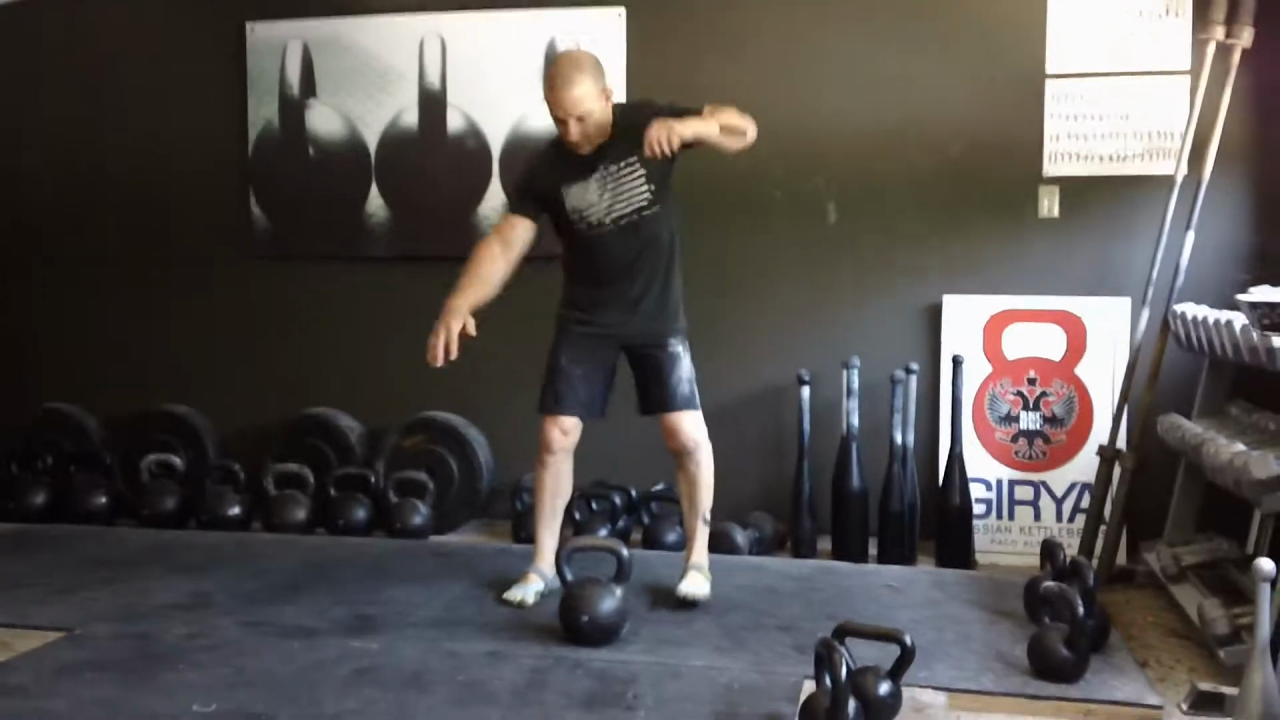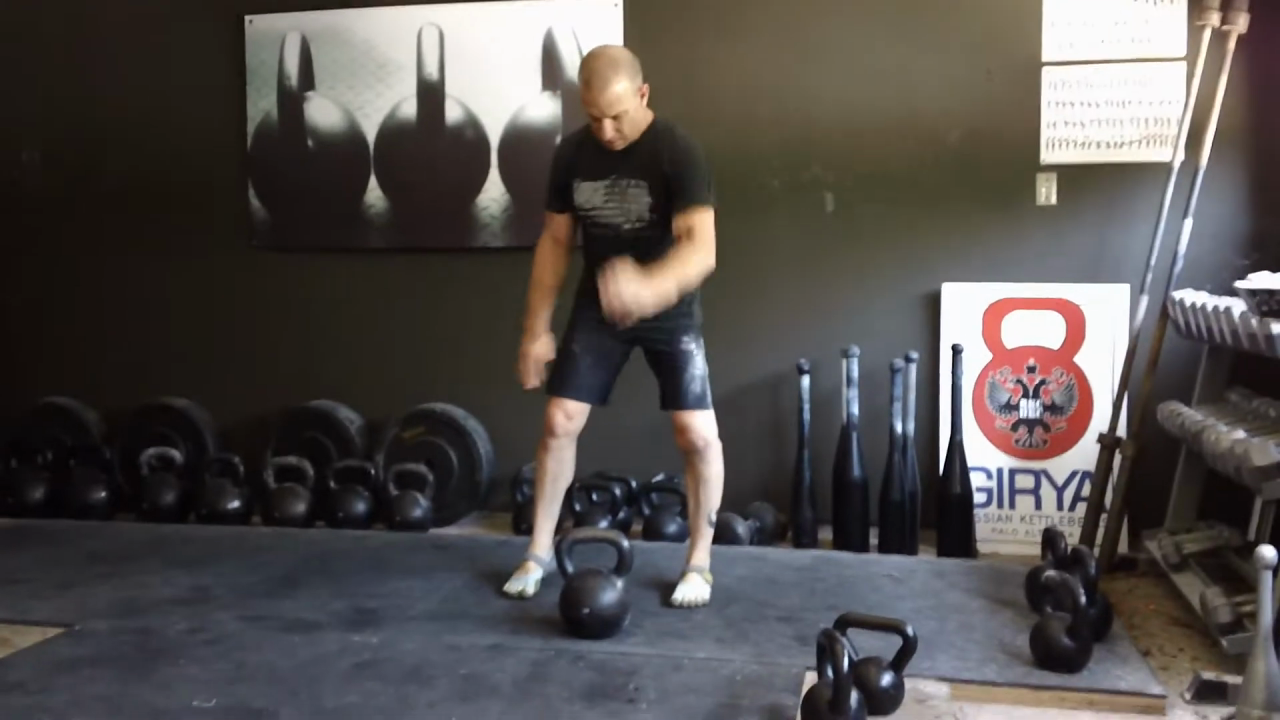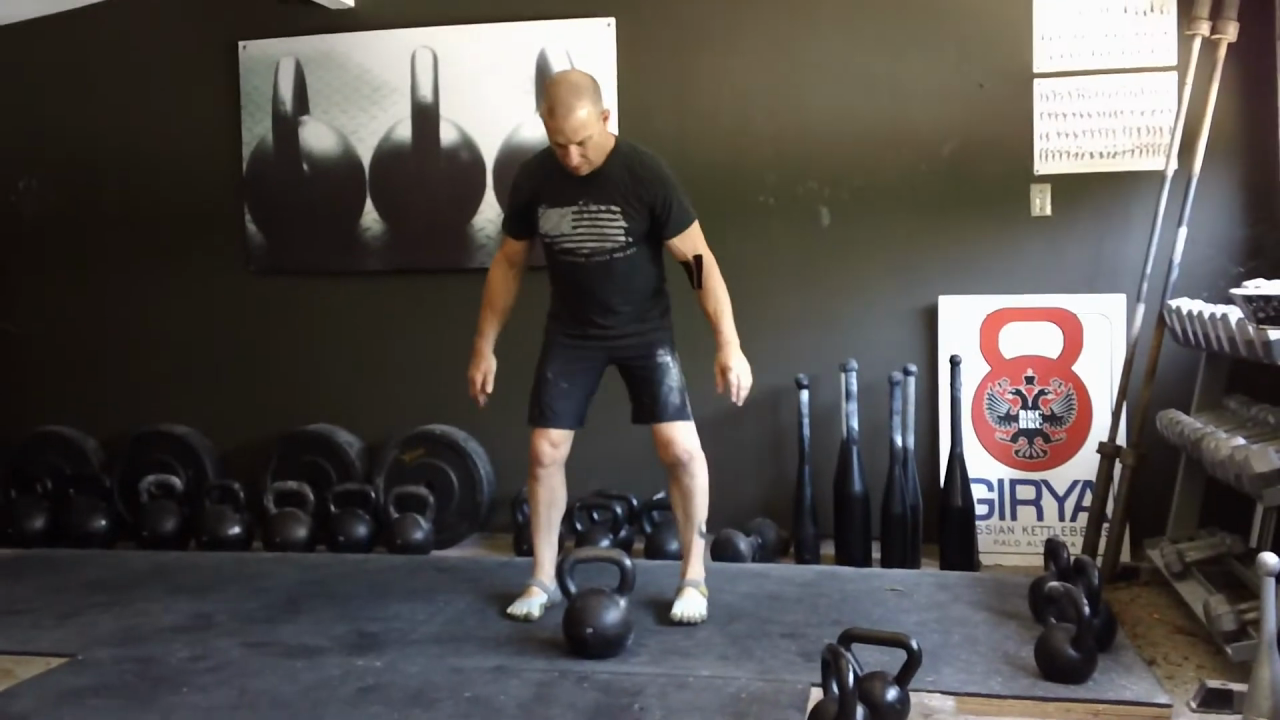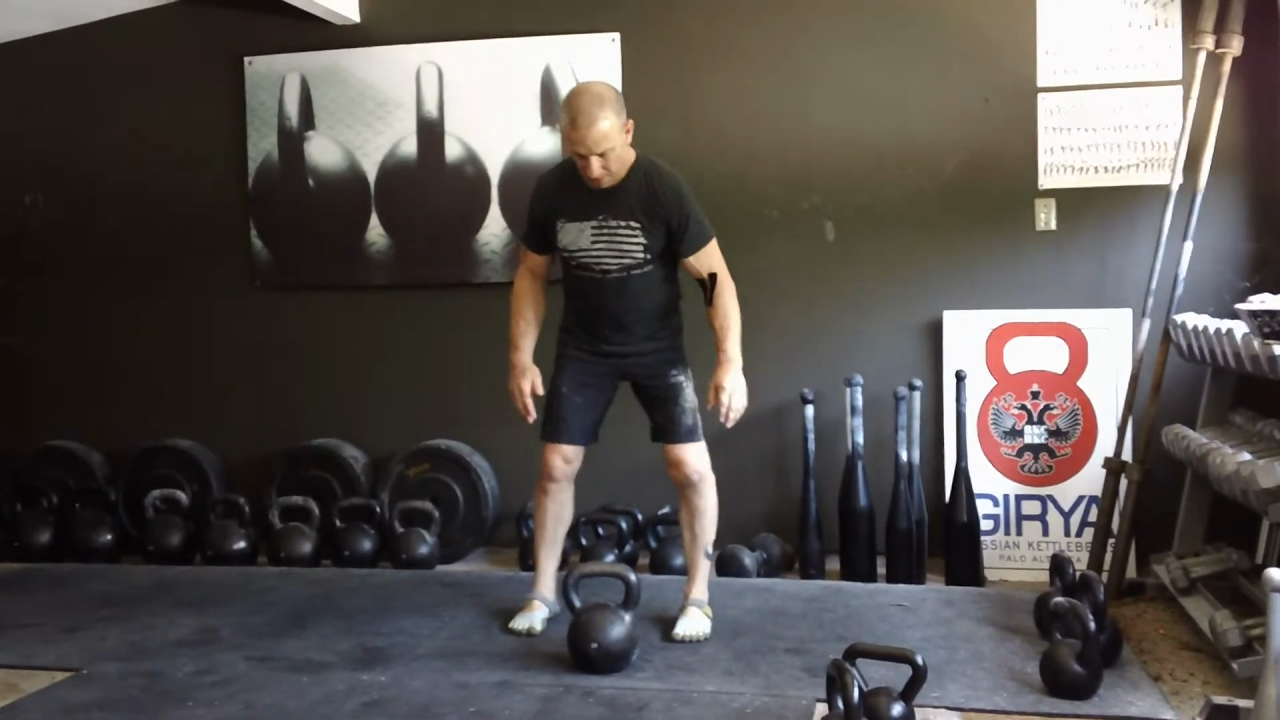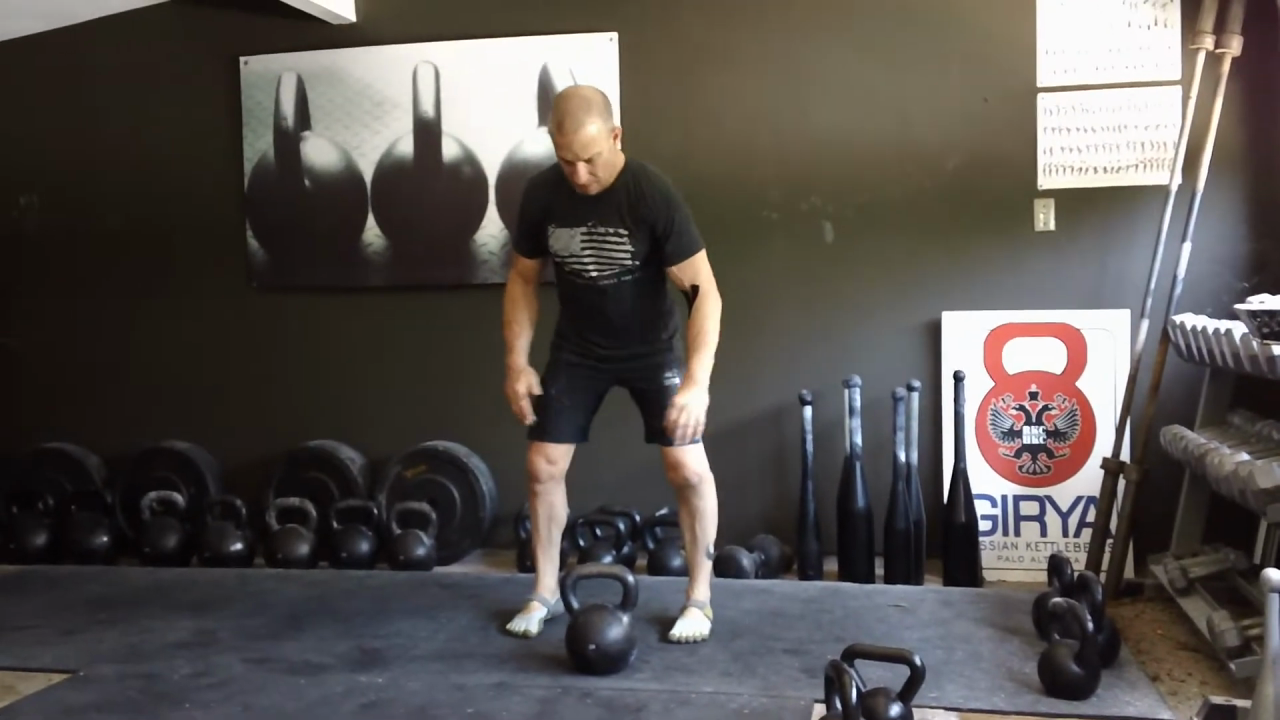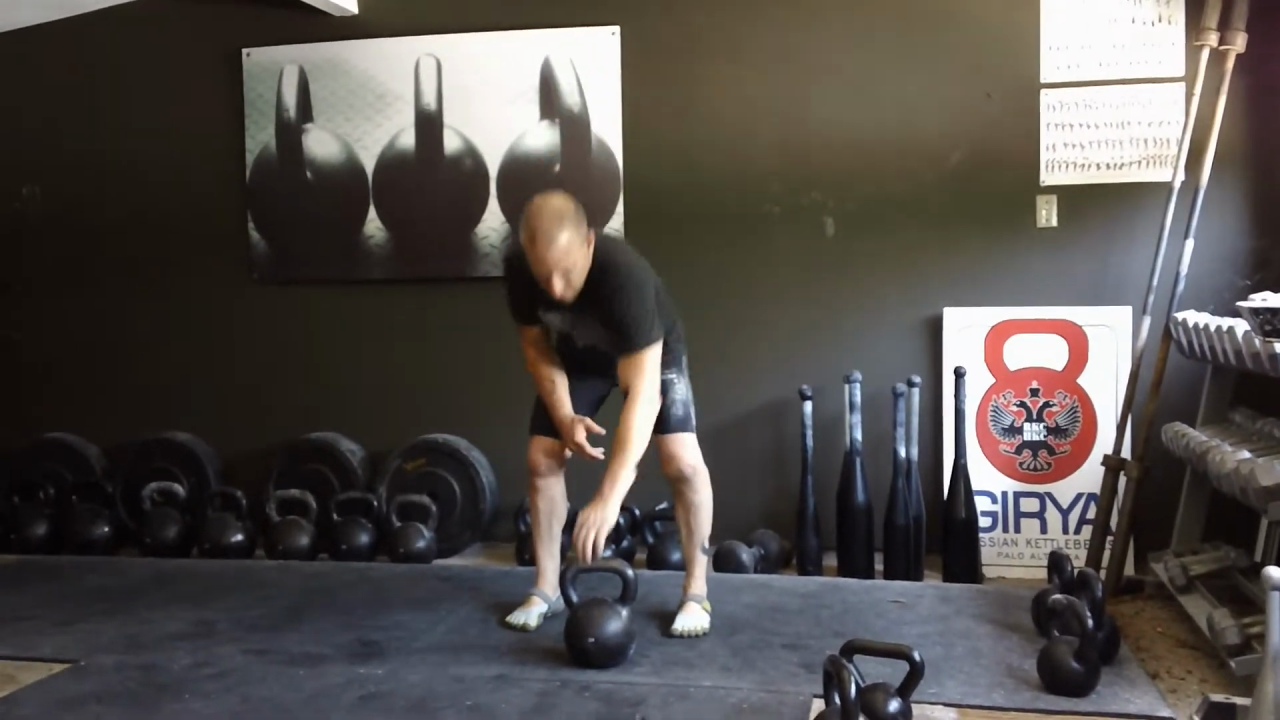
dt=0.4s
person 1, frame 1
left shoulder: (645, 122)
right shoulder: (547, 167)
left elbow: (742, 131)
right elbow: (506, 243)
left wrist: (690, 126)
right wrist: (458, 305)
left hip: (656, 315)
right hip: (586, 319)
left knee: (687, 435)
right knee: (556, 437)
left ankle: (697, 559)
right ankle: (543, 566)
person 1, frame 2
left shoulder: (676, 152)
right shoulder: (572, 153)
left elbow: (701, 249)
right elbow: (553, 241)
left wrist: (650, 287)
right wrist: (537, 329)
left hip: (668, 311)
right hip: (596, 311)
left knee: (697, 433)
right knee: (559, 423)
left ankle: (698, 563)
right ankle: (540, 553)
person 1, frame 3
left shoulder: (645, 175)
right shoulder: (532, 178)
left elbow: (698, 260)
right elbow: (508, 263)
left wrist: (729, 344)
right wrist: (484, 347)
left hip: (645, 330)
right hip: (570, 333)
left knee: (680, 447)
right knee: (545, 451)
left ankle: (693, 578)
right ankle: (544, 579)
person 1, frame 4
left shoulder: (664, 190)
right shoulder: (551, 190)
left elbow: (715, 278)
right elbow: (531, 275)
left wrist: (730, 362)
right wrist: (521, 358)
left hip: (657, 348)
right hip: (582, 349)
left knee: (690, 467)
right knee: (555, 466)
left ankle: (697, 597)
right ankle: (543, 593)
person 1, frame 5
left shoulder: (654, 195)
right shoulder: (541, 194)
left elbow: (703, 292)
right elbow: (523, 279)
left wrist: (697, 381)
right wrist: (516, 361)
left hip: (651, 348)
right hip: (577, 349)
left knee: (689, 469)
right knee: (543, 466)
left ankle: (699, 599)
right ankle: (545, 594)
person 1, frame 6
left shoulder: (625, 278)
right shoulder: (518, 268)
left elbow: (642, 396)
right elbow: (535, 345)
left wrist: (608, 500)
right wrist: (564, 417)
left hip: (651, 356)
right hip: (576, 359)
left knee: (683, 463)
right knee: (541, 460)
left ankle: (696, 593)
right ankle: (546, 590)
